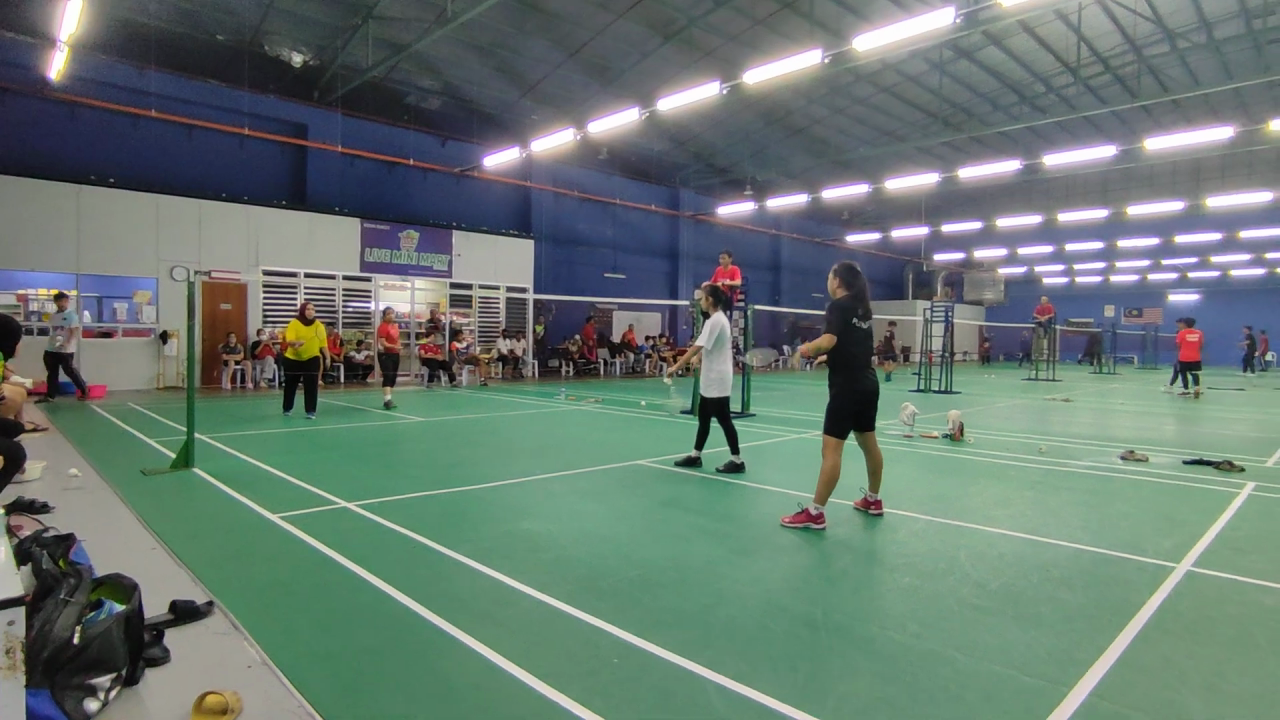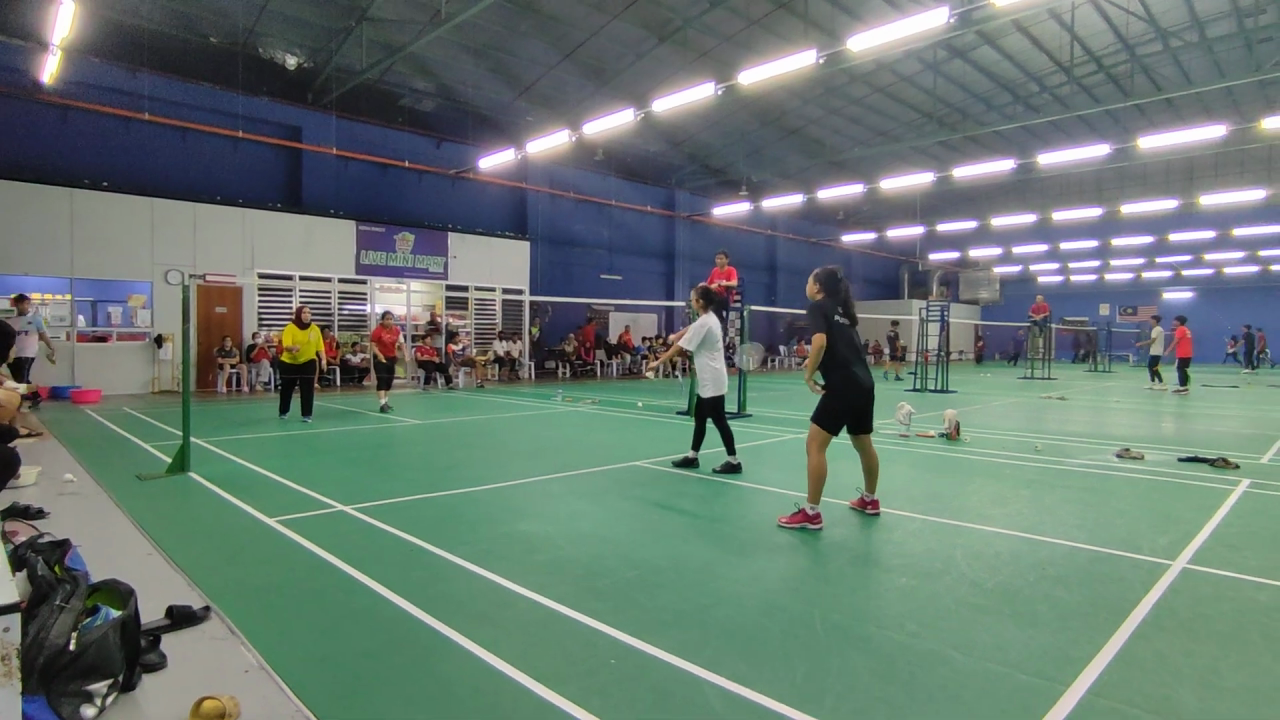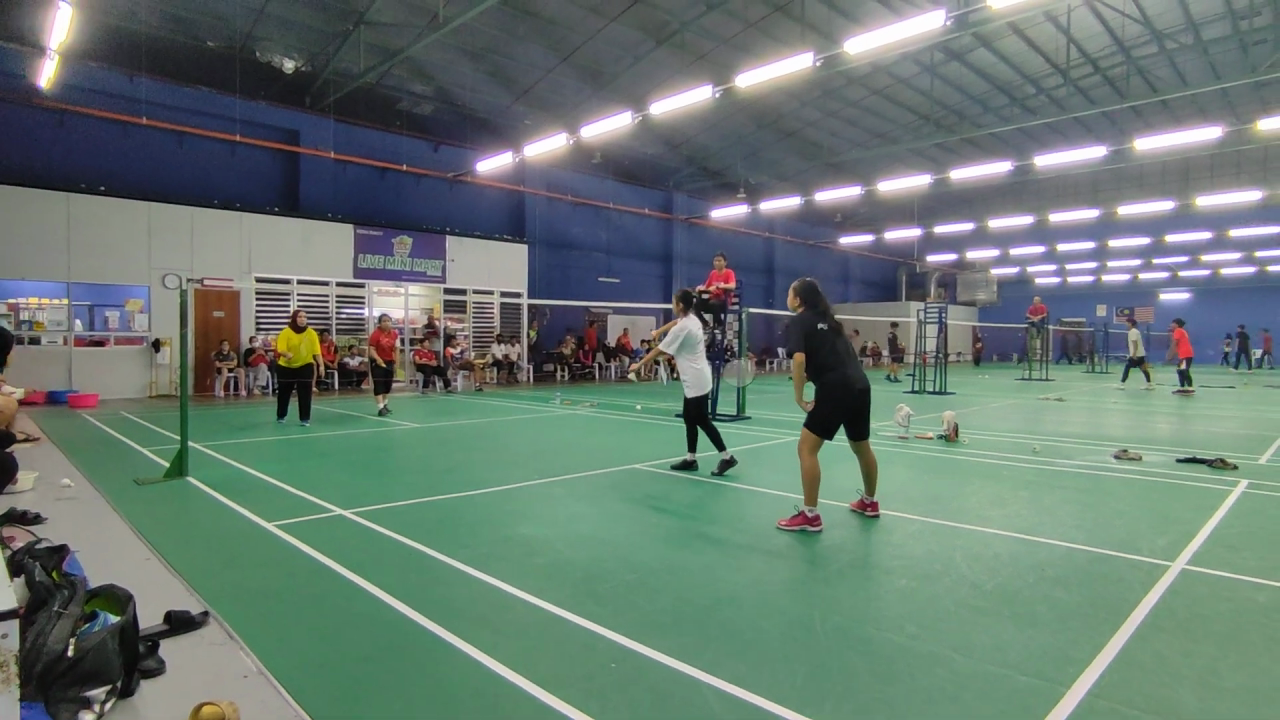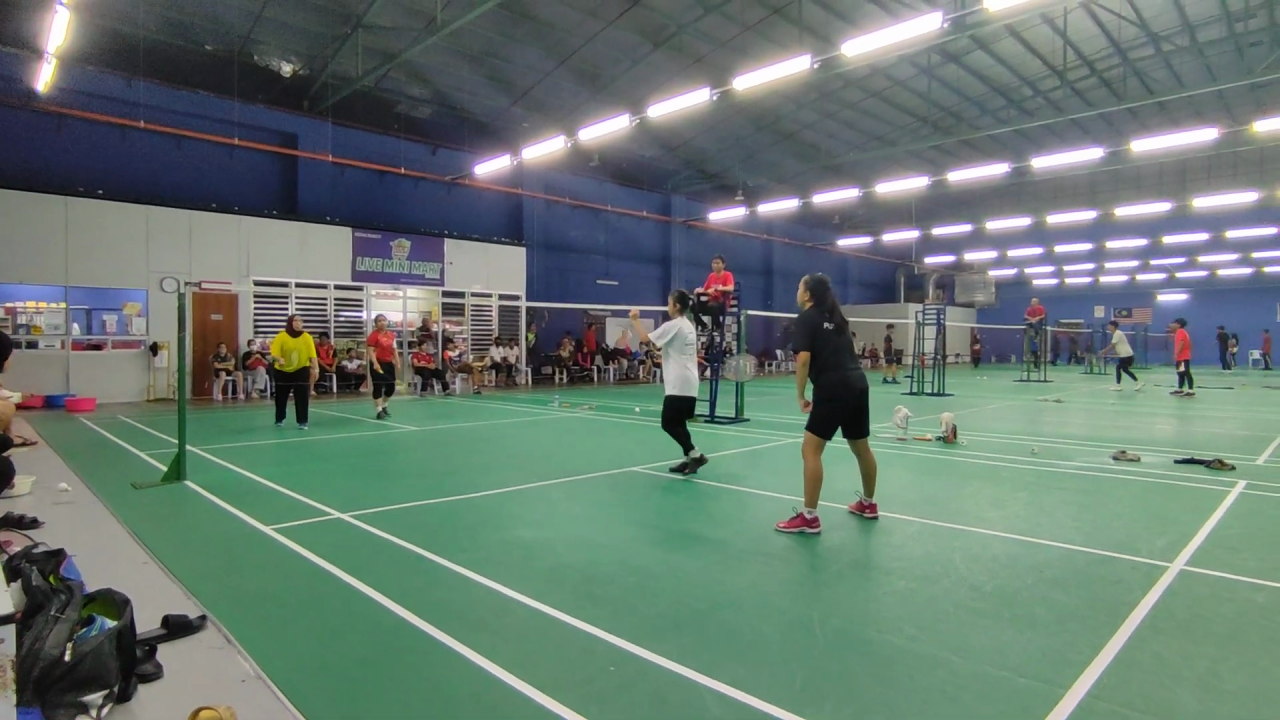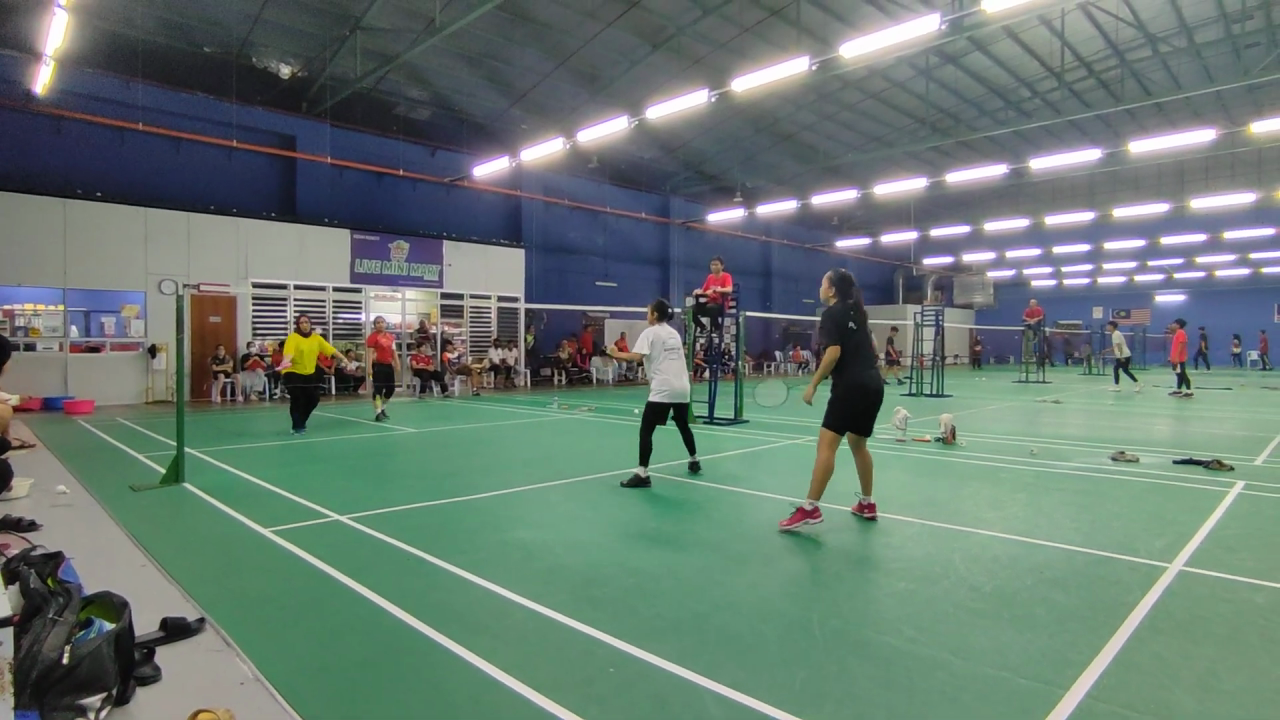
dt=0.5s
person 1, frame 1
left shoulder: (839, 306)
right shoulder: (861, 308)
left elbow: (828, 343)
left wrist: (804, 349)
right wrist: (833, 358)
left hip: (847, 387)
right hip: (868, 384)
left knee: (831, 450)
right knee: (868, 443)
left ankle: (815, 513)
right ankle: (873, 500)
person 1, frame 2
left shoulder: (818, 306)
right shoulder: (842, 309)
left elbow: (820, 342)
left wrist: (808, 375)
right wrist: (817, 361)
left hip: (842, 385)
right hip: (864, 383)
left knee: (815, 445)
right knee: (864, 444)
left ankle: (811, 513)
right ankle: (870, 500)
person 1, frame 3
left shoulder: (799, 322)
right shoulder: (826, 320)
left elbow: (799, 360)
left wrist: (798, 397)
right wrist: (809, 373)
left hip: (835, 389)
right hip: (860, 386)
left knee: (806, 448)
right knee: (862, 447)
left ankle: (810, 515)
right ankle: (869, 502)
person 1, frame 4
left shoulder: (806, 318)
right shoulder: (835, 317)
left elbow: (804, 359)
left wrist: (800, 395)
left hip: (833, 390)
right hip: (858, 385)
left knee: (811, 450)
right knee: (861, 448)
left ankle: (809, 517)
right ankle: (868, 503)
person 1, frame 5
left shoulder: (832, 314)
right shoulder: (857, 313)
left elbow: (833, 353)
right elbow: (871, 347)
left wrist: (812, 385)
left hip: (850, 386)
right hip: (873, 384)
left knee: (827, 445)
right knee: (859, 445)
left ankle: (810, 509)
right ankle: (867, 503)
person 2, frame 1
left shoulder: (714, 321)
right shoulder: (719, 318)
left elbow: (697, 347)
left wrist: (676, 366)
right wrist: (697, 358)
left hip: (717, 380)
right hip: (710, 380)
left knee: (723, 420)
right knee: (704, 418)
left ankle: (737, 461)
right ankle: (696, 456)
person 2, frame 2
left shoulder: (703, 324)
right shoulder: (709, 318)
left elbow: (678, 347)
left wrist: (658, 363)
right wrist: (676, 335)
left hip: (712, 381)
right hip: (707, 380)
left knee: (718, 420)
right knee: (699, 418)
left ankle: (733, 461)
right ankle: (693, 457)
person 2, frame 3
left shoulder: (681, 328)
right shoulder: (692, 320)
left elbow: (658, 351)
left wrist: (639, 365)
left hip: (696, 382)
right hip: (694, 380)
left knee: (702, 421)
right knee: (690, 419)
left ankle: (726, 457)
right ankle: (691, 459)
person 2, frame 4
left shoulder: (673, 326)
right shoulder: (688, 325)
left elbow: (646, 338)
left wrist: (635, 320)
left hip: (679, 384)
right hip: (688, 383)
left knee: (668, 423)
right knee: (678, 423)
left ankle: (695, 455)
right ankle: (689, 459)
person 2, frame 5
left shoulder: (650, 332)
right shoulder: (674, 333)
left elbow: (637, 356)
left wrist: (617, 354)
left hip: (663, 390)
right hip: (682, 388)
left knee: (646, 430)
right knee: (683, 424)
left ankle: (642, 474)
right ankle: (694, 460)
